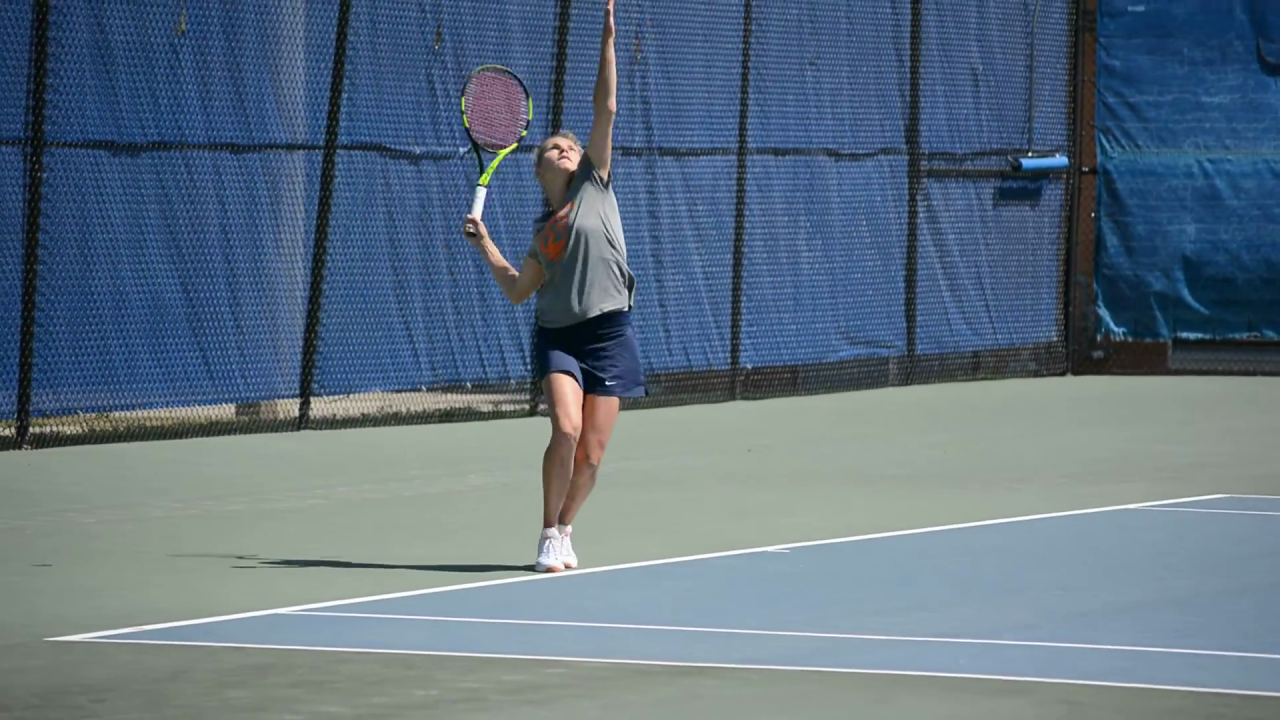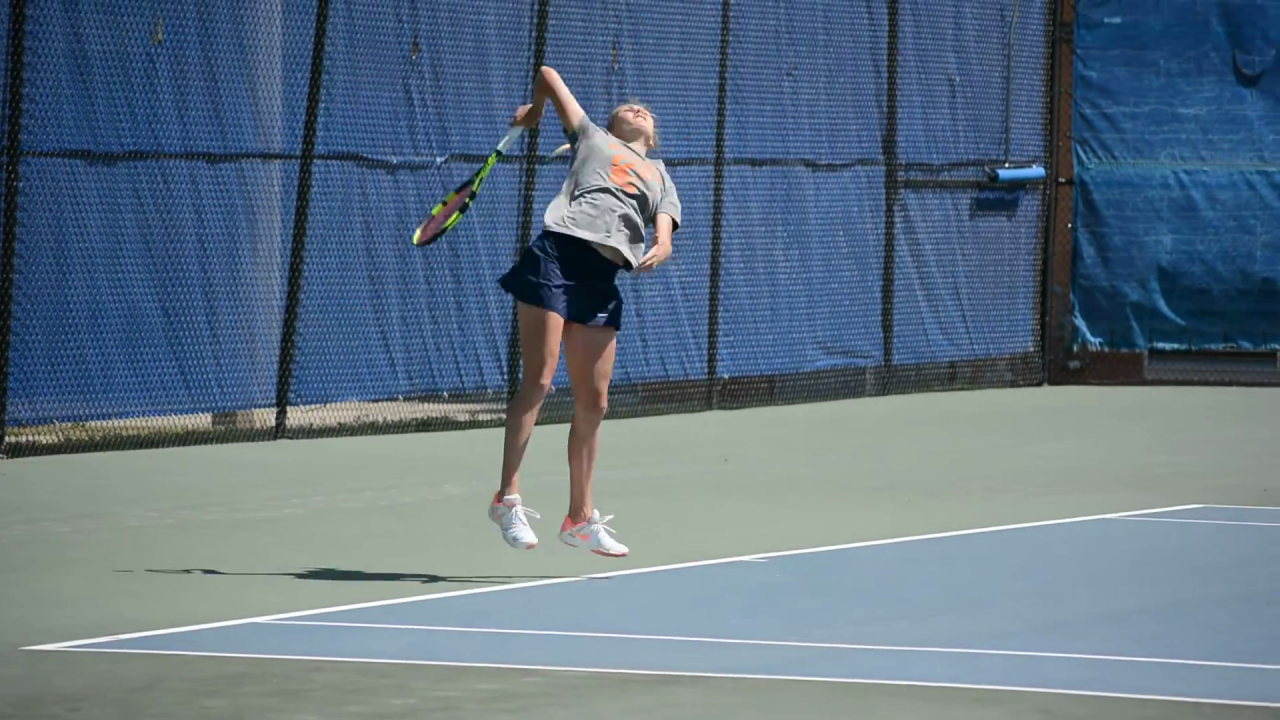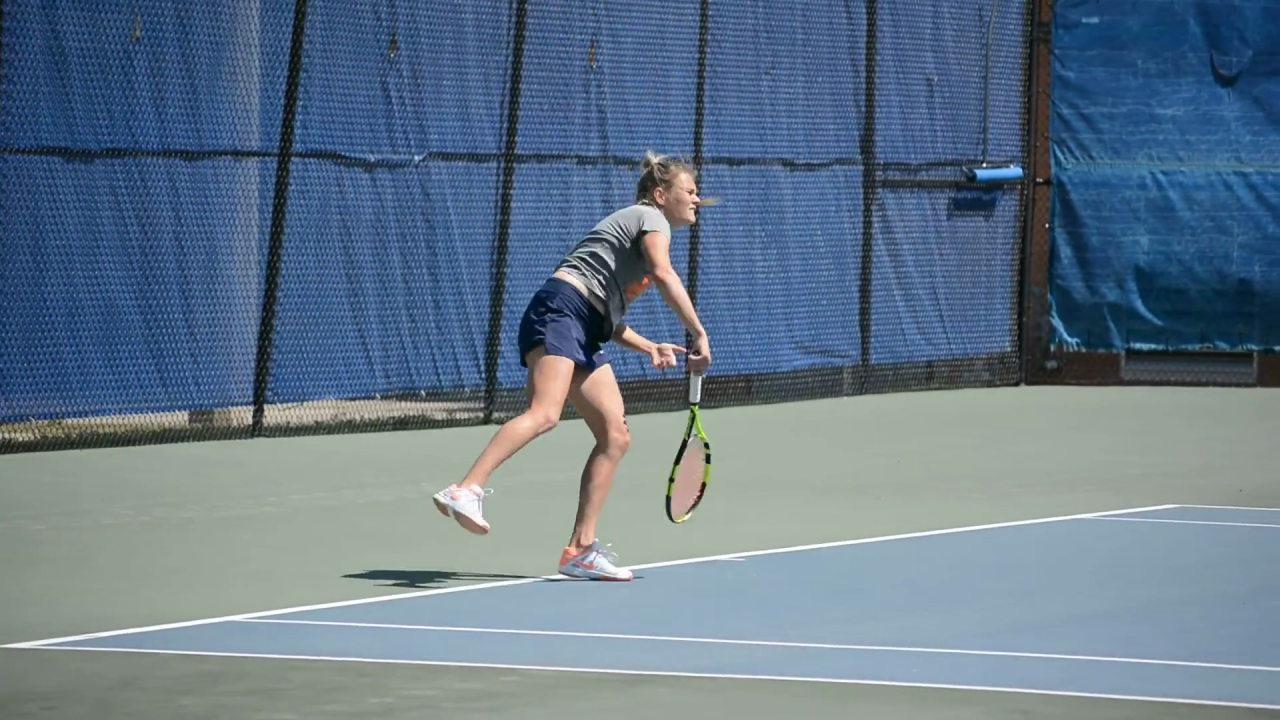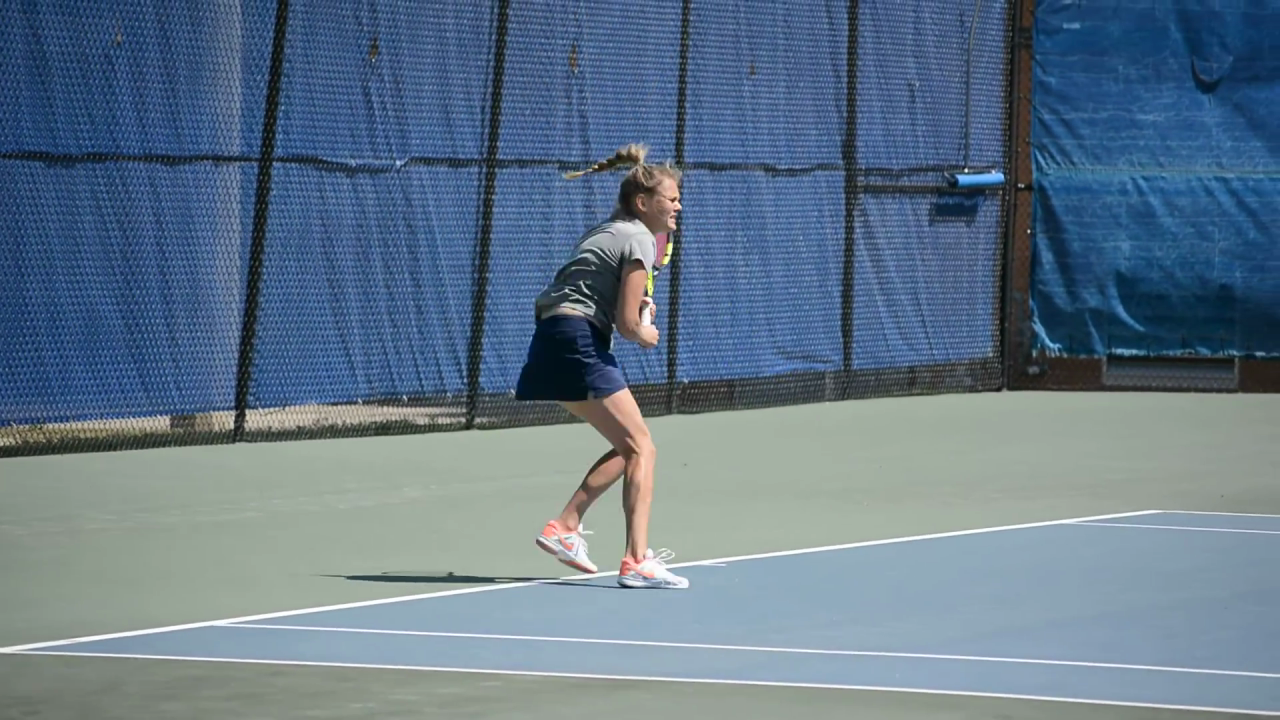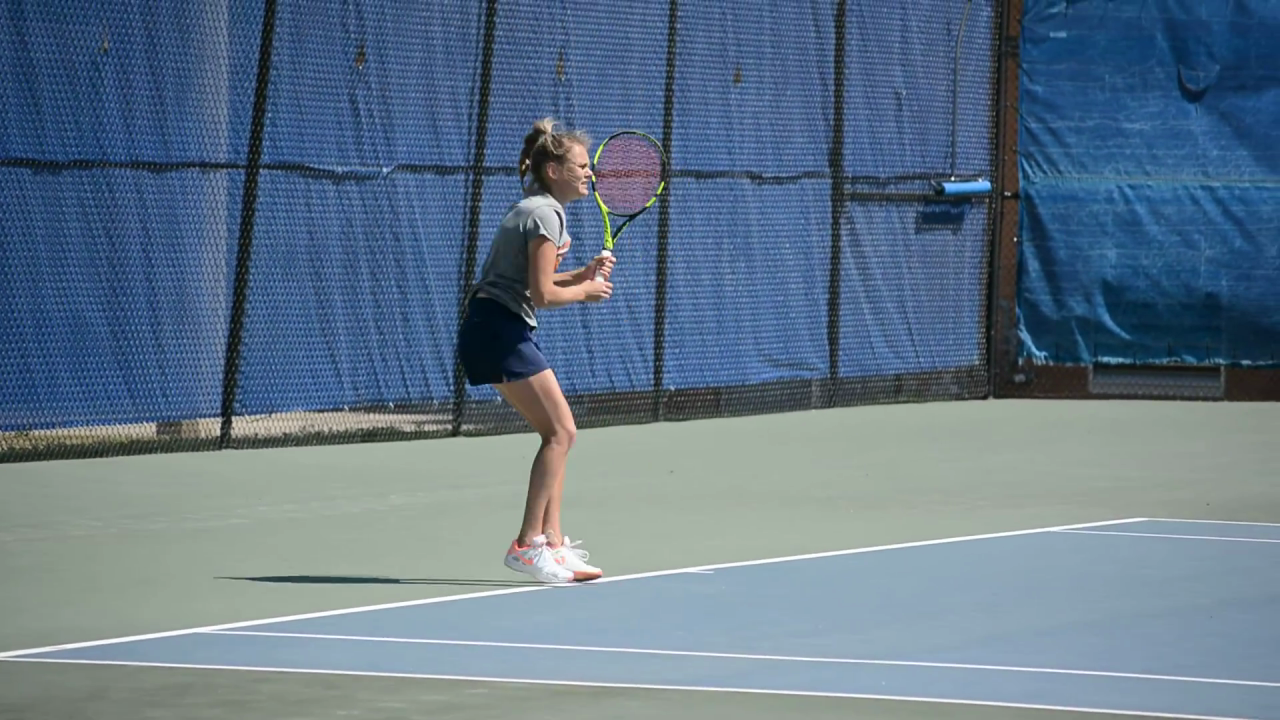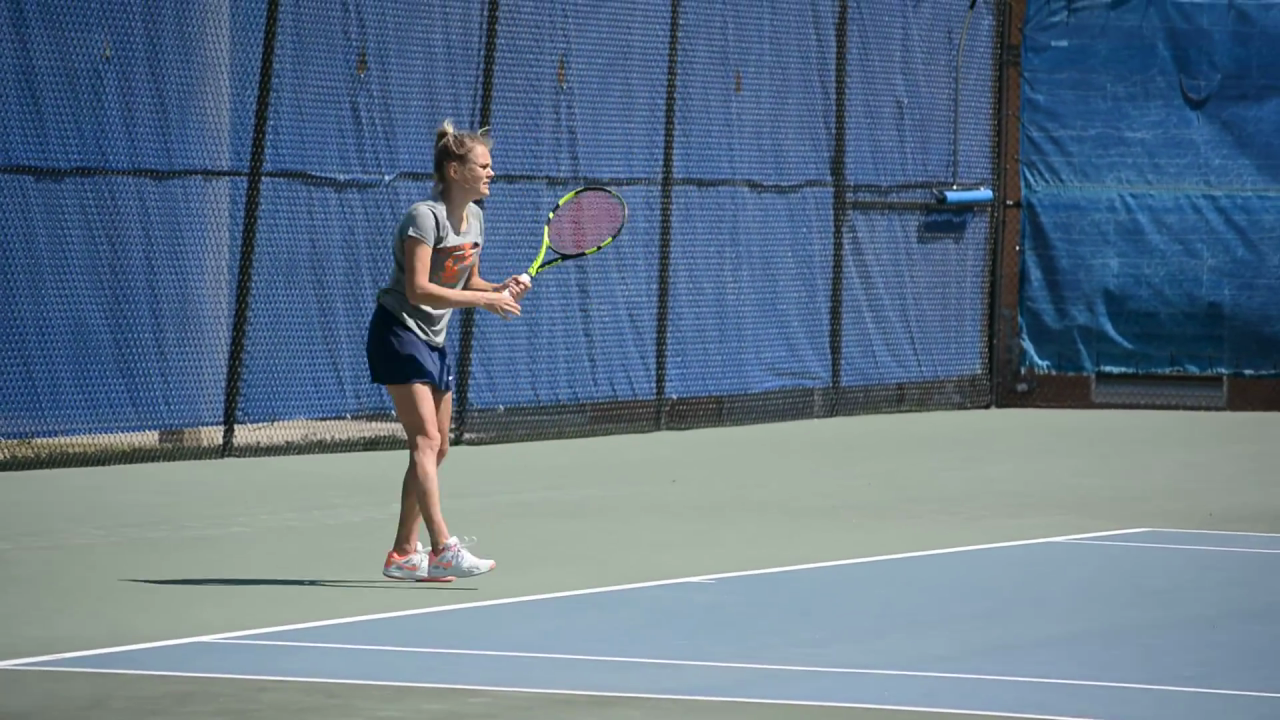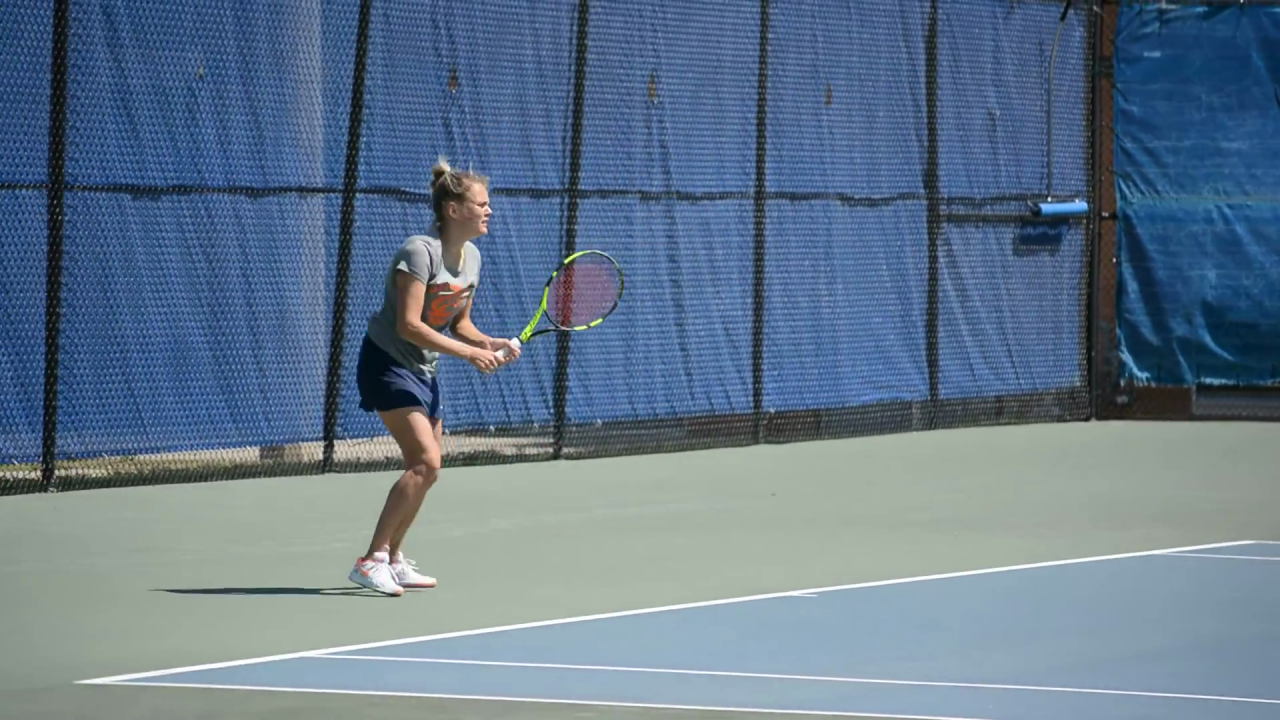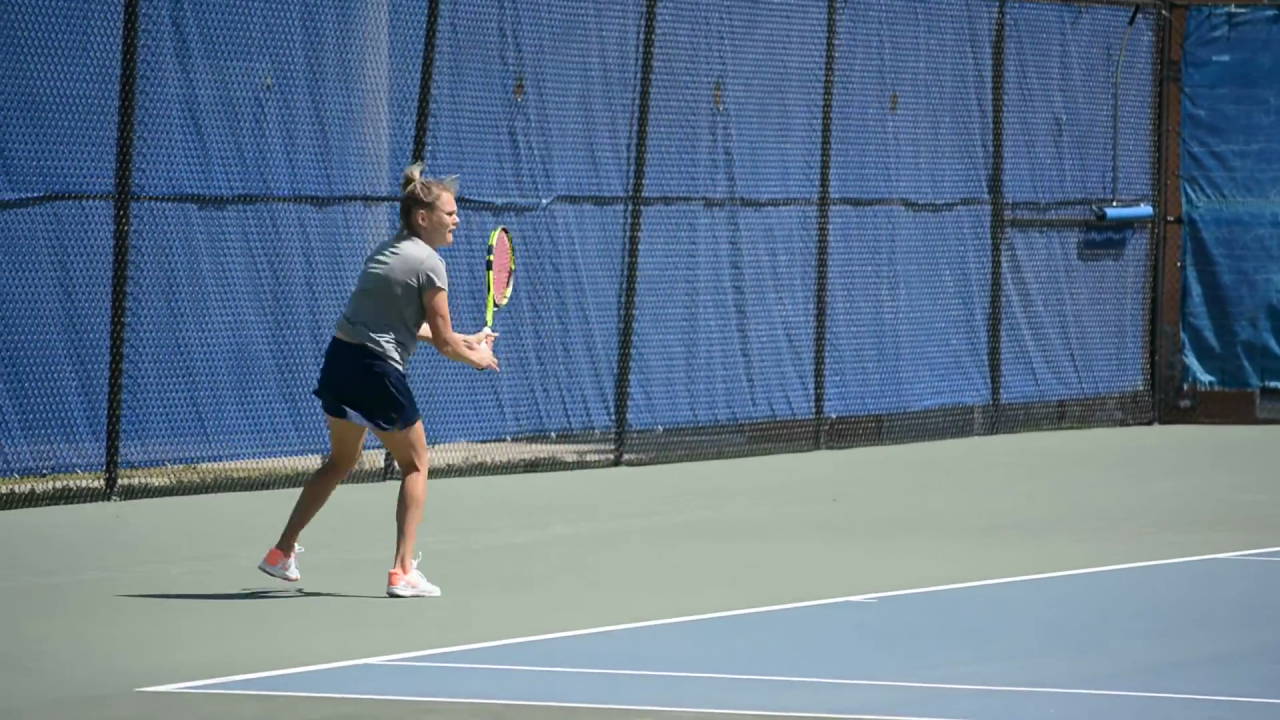
dt=0.3s
person 1, frame 1
left shoulder: (593, 185)
right shoulder: (544, 227)
left elbow: (604, 107)
right elbow: (518, 290)
right wrist: (484, 241)
left hip: (609, 332)
right hip: (558, 338)
left knee: (590, 454)
right knee: (566, 430)
left ankle: (561, 531)
right ankle: (550, 533)
person 1, frame 2
left shoulder: (662, 183)
right shoulder: (593, 139)
left elbow: (664, 237)
right elbow: (548, 75)
left wrist: (656, 251)
right wrist: (533, 108)
left hip: (596, 280)
right hip: (558, 253)
left knee: (594, 399)
right knee: (537, 384)
left ankle: (579, 517)
right ankle: (507, 498)
person 1, frame 3
left shoulder: (633, 258)
right shoulder: (652, 221)
left elbow: (608, 320)
right elbow: (668, 278)
left wrist: (651, 347)
right wrist: (699, 334)
left hip: (584, 327)
right hip: (560, 313)
left knee: (616, 437)
right knee: (543, 415)
left ankle: (581, 548)
right ankle: (464, 491)
person 1, frame 4
left shoulder: (605, 236)
right shoulder: (640, 240)
right elbow: (629, 326)
left wrist: (631, 313)
right wrist: (647, 335)
left hip: (554, 346)
right hip: (576, 346)
left knee: (627, 449)
right knee: (642, 449)
left ankle: (562, 527)
right ankle: (638, 559)
person 1, frame 5
left shoulder: (533, 209)
right shoulder: (544, 214)
right elbow: (543, 296)
left wrist: (584, 274)
right wrist: (586, 291)
left hip: (500, 330)
right hip: (501, 330)
left knee: (560, 431)
right knee: (561, 431)
left ankle: (544, 544)
right ankle: (529, 545)
person 1, frame 6
left shoulder: (472, 215)
right shoulder: (424, 216)
left elbow: (471, 285)
right elbow: (417, 289)
left wrist: (504, 291)
right wrist: (484, 301)
left hip: (430, 338)
right hip: (399, 333)
left knee: (434, 448)
right knee: (425, 441)
left ankle: (405, 553)
right ankle: (441, 547)
person 1, frame 7
left shoulder: (469, 255)
right shoulder: (418, 251)
left elbow: (458, 325)
right elbow: (408, 324)
left wrist: (493, 344)
right wrist: (470, 354)
left hip: (419, 367)
right hip: (387, 363)
left knee: (426, 467)
right knee: (425, 463)
left ankle: (390, 559)
right ankle: (373, 557)
person 1, frame 8
left shoulder: (385, 251)
right shoulder: (429, 264)
right elbow: (442, 340)
left wrist: (465, 339)
right wrist: (478, 357)
left hip: (340, 362)
right hip: (375, 370)
left knee: (339, 464)
right knee: (415, 466)
left ankle: (283, 551)
right ankle: (403, 571)
